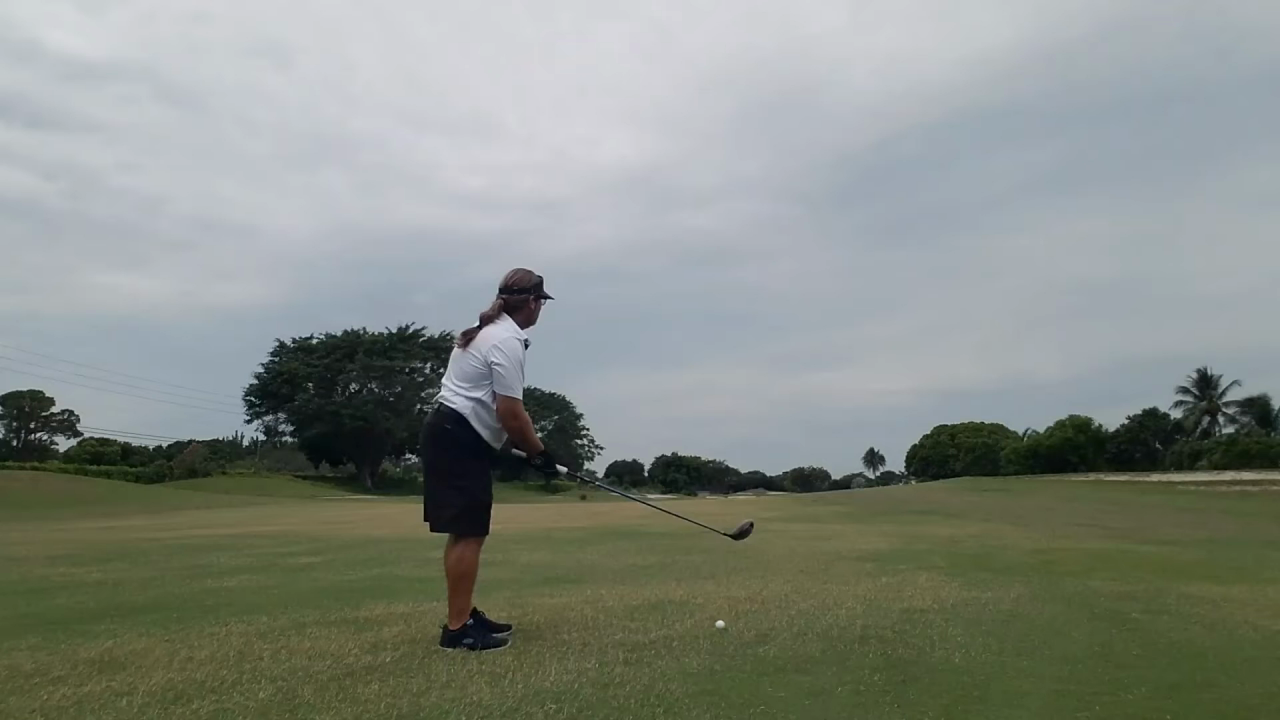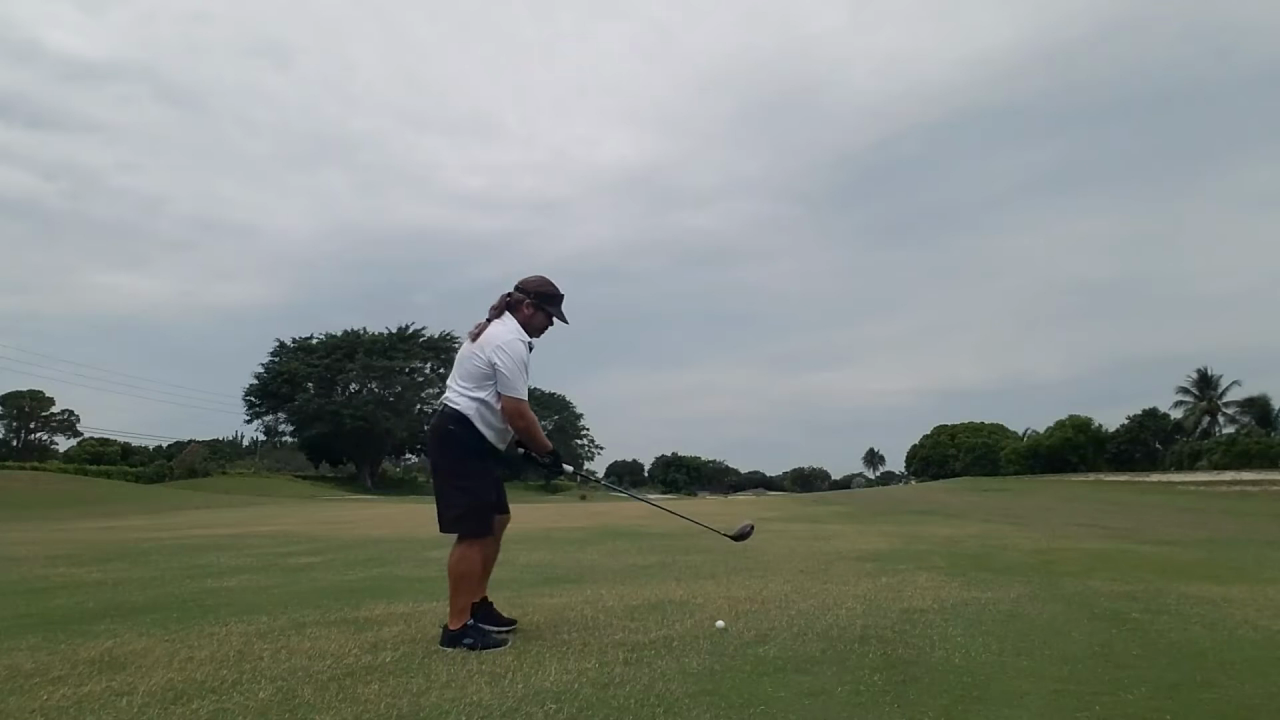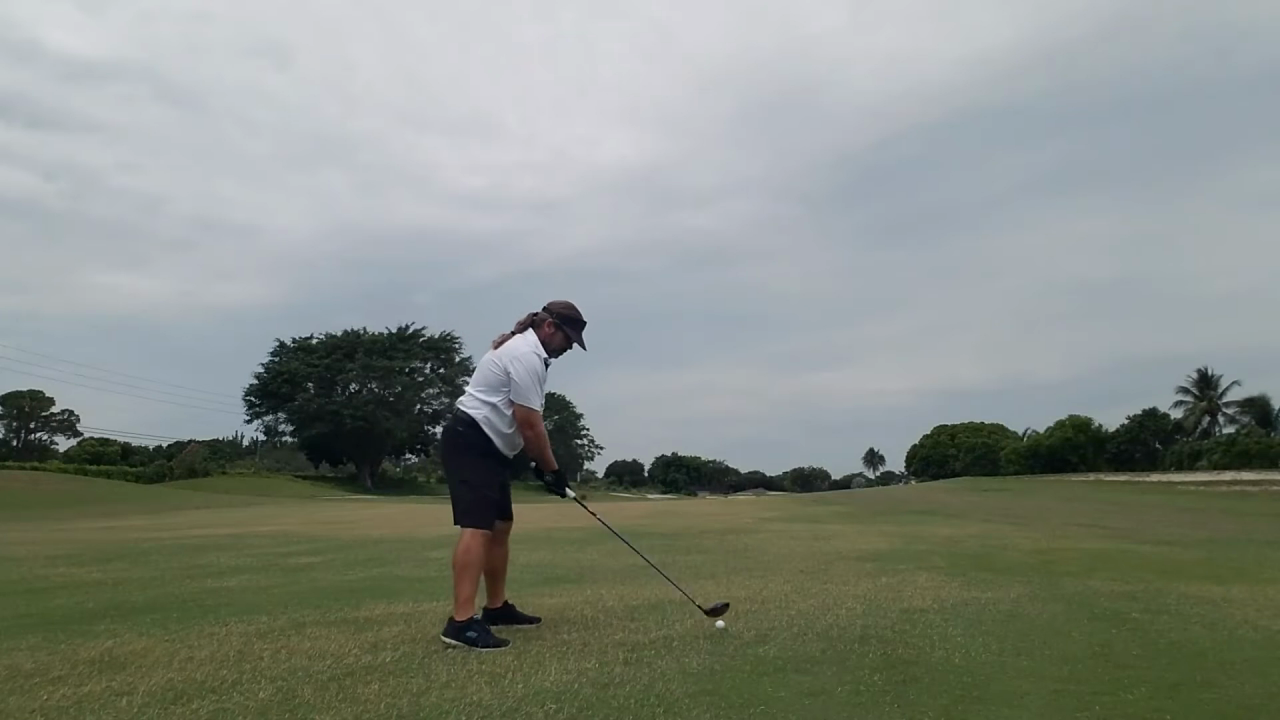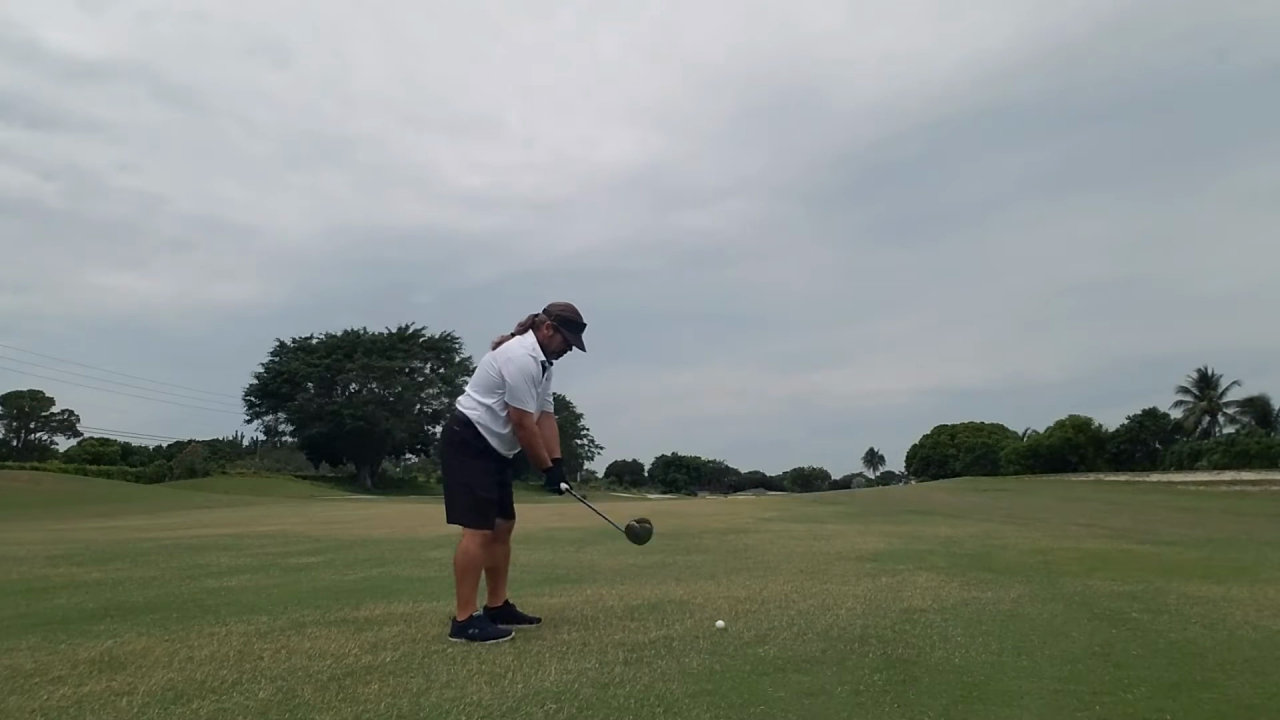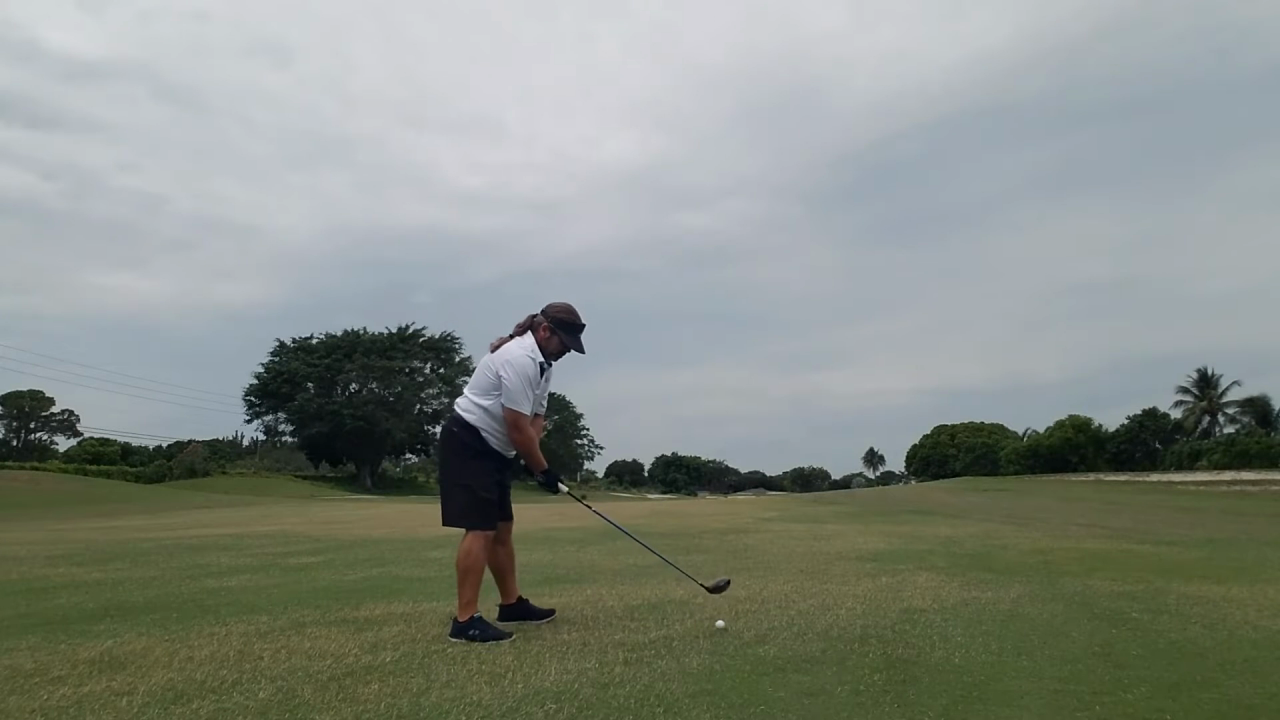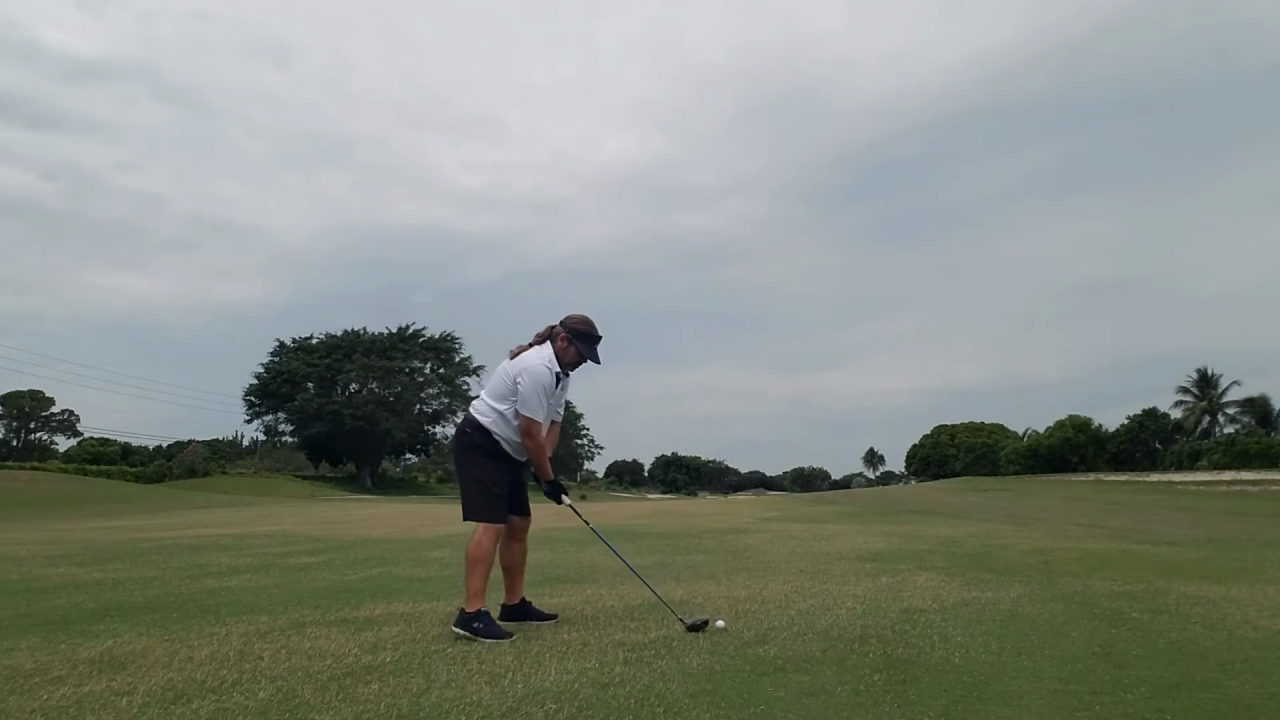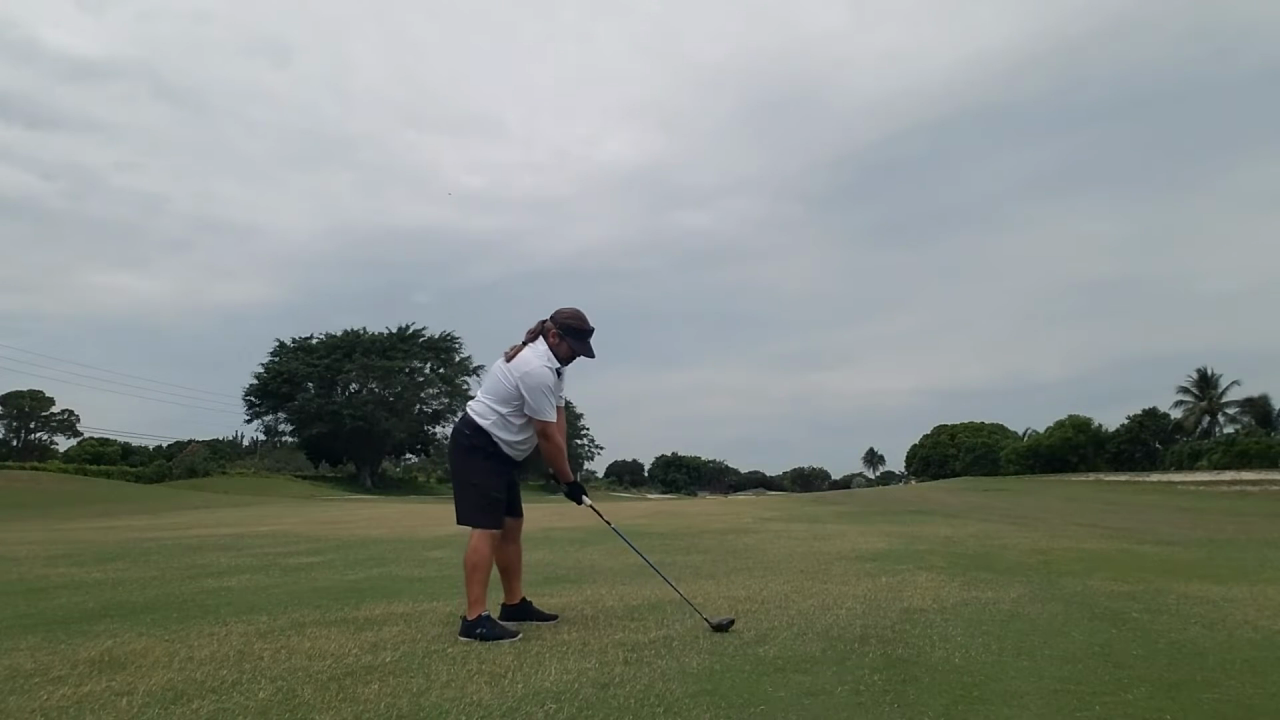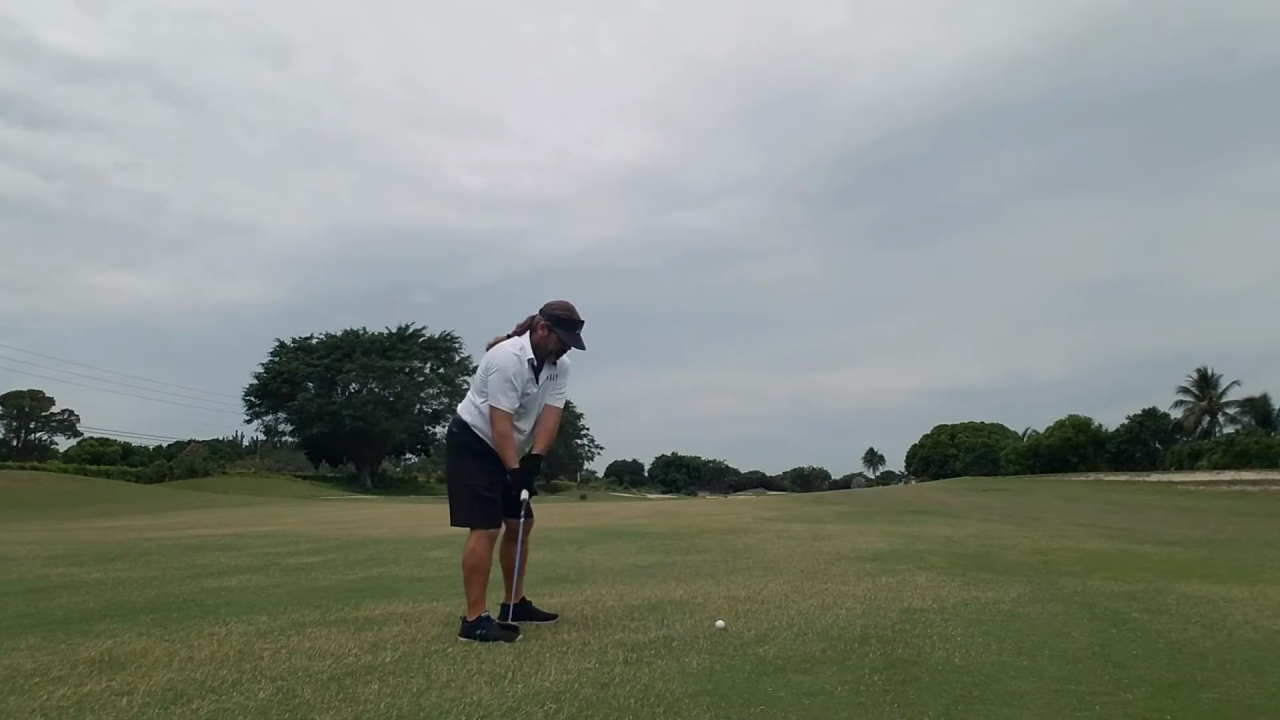
dt=0.5s
person 1, frame 1
left shoulder: (490, 331)
right shoulder: (508, 342)
right elbow: (510, 413)
left wrist: (528, 445)
right wrist: (539, 452)
left hip: (452, 435)
right hip: (460, 440)
left knee: (466, 533)
right knee: (468, 534)
left ankle: (465, 615)
right ankle: (457, 628)
person 1, frame 2
left shoulder: (498, 332)
right shoulder: (510, 342)
right elbow: (516, 412)
left wrist: (529, 444)
right wrist: (547, 451)
left hip: (469, 441)
right hip: (463, 442)
left knee: (495, 522)
right knee: (473, 533)
left ankle: (477, 603)
right ankle: (457, 628)
person 1, frame 3
left shoulder: (533, 355)
right shoulder: (526, 355)
left elbow: (532, 420)
right elbow: (528, 424)
left wrist: (544, 465)
right wrist: (552, 470)
left hip: (488, 447)
right hip: (470, 443)
left knee: (499, 526)
right knee: (477, 527)
left ankle: (496, 606)
right ankle: (462, 621)
person 1, frame 4
left shoulder: (541, 362)
right shoulder: (521, 357)
left elbow: (545, 417)
right elbow: (523, 426)
left wrist: (557, 463)
right wrist: (546, 468)
left hip: (491, 448)
right hip: (468, 443)
left knee: (501, 526)
right knee: (478, 528)
left ankle: (497, 606)
right ankle: (464, 620)
person 1, frame 5
left shoulder: (541, 363)
right shoulder: (519, 359)
left elbow: (535, 419)
right elbow: (518, 427)
left wrist: (530, 461)
right wrist: (543, 468)
left hip: (491, 450)
right hip: (467, 445)
left knee: (500, 530)
right knee: (479, 530)
left ankle: (511, 604)
right ankle: (465, 620)
person 1, frame 6
left shoulder: (559, 372)
right shoulder: (537, 368)
left elbow: (552, 426)
right elbow: (531, 434)
left wrist: (543, 470)
right wrist: (548, 479)
left hip: (505, 451)
right hip: (480, 445)
left knee: (518, 524)
right knee: (490, 525)
left ankle: (514, 604)
right ankle: (472, 613)
person 1, frame 7
left shoulder: (548, 361)
right shoulder: (537, 369)
left elbow: (558, 417)
right elbow: (546, 434)
left wrist: (562, 466)
right wrist: (568, 479)
left hip: (497, 450)
right hip: (477, 447)
left knee: (511, 526)
right knee: (487, 529)
left ankle: (514, 604)
right ankle: (474, 619)
person 1, frame 8
left shoulder: (559, 366)
right shoulder: (509, 358)
left elbow: (550, 415)
right elbow: (500, 421)
left wrist: (535, 458)
right wrist: (514, 468)
left hip: (507, 454)
right hip: (472, 446)
left knee: (519, 525)
right knee: (485, 529)
left ankle: (515, 603)
right ankle: (474, 619)
